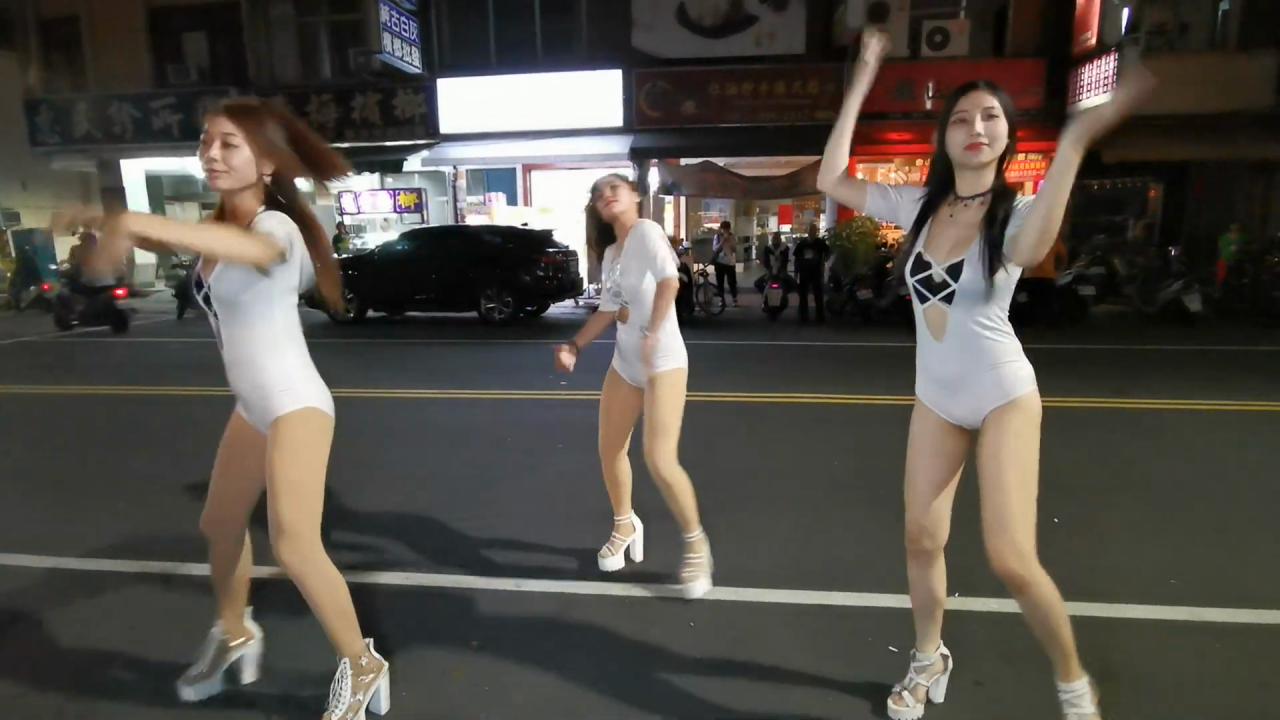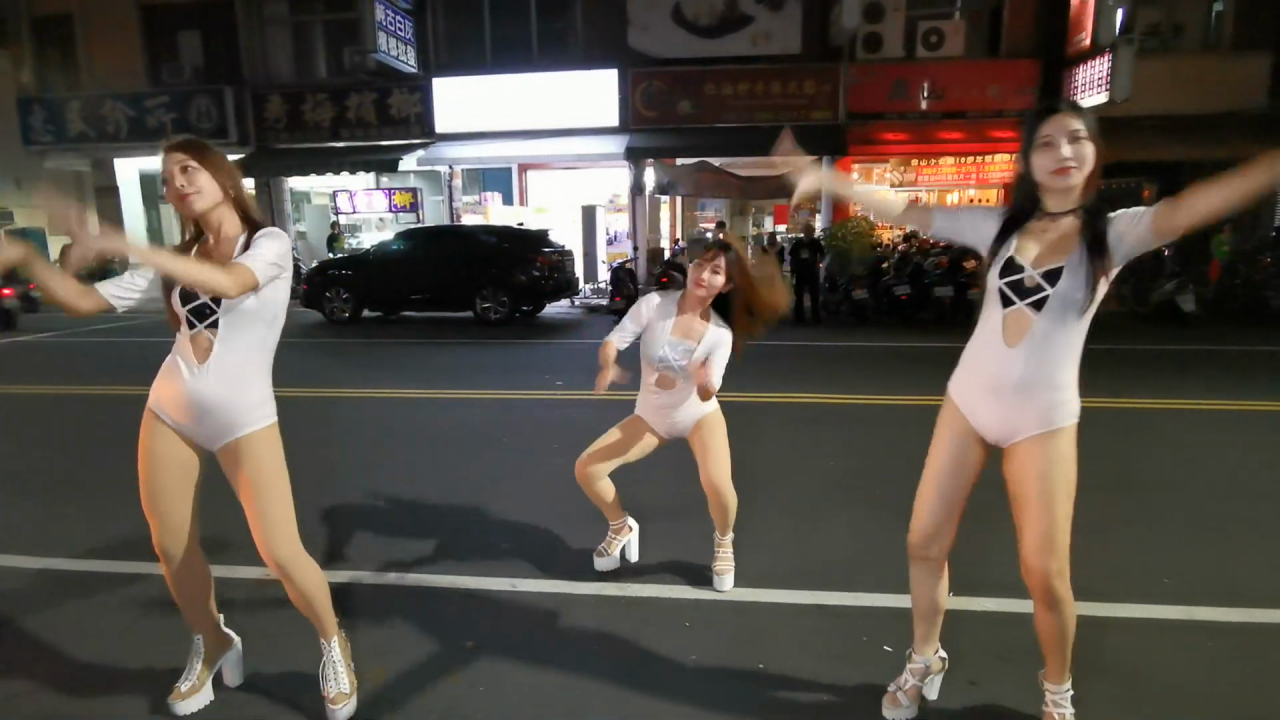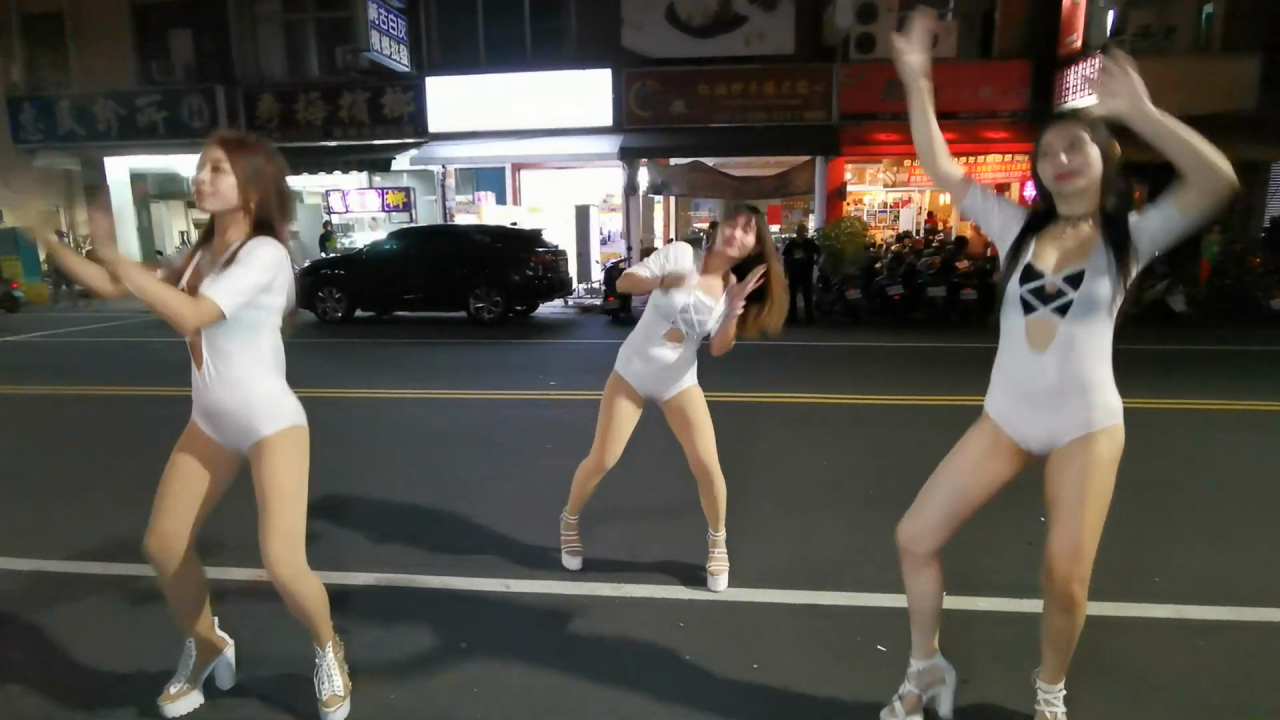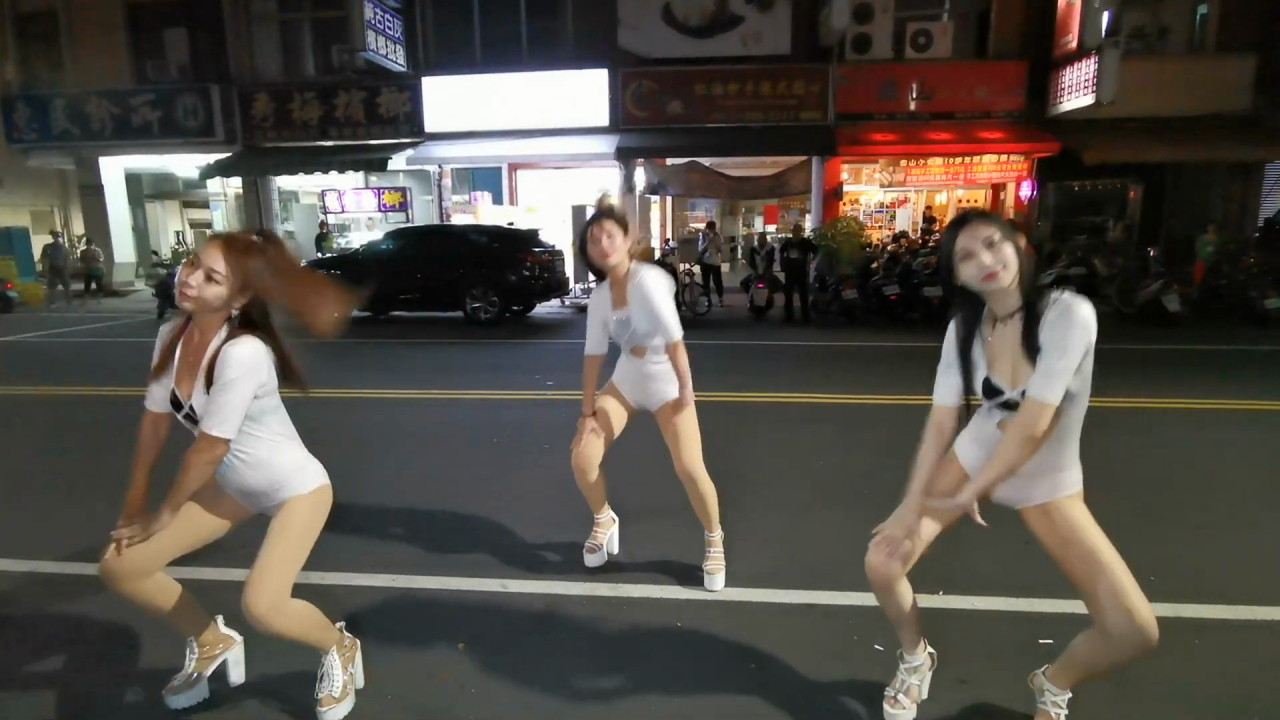
dt=0.5s
person 1, frame 1
left shoulder: (1020, 208)
right shoulder: (921, 203)
left elbow: (1028, 255)
right elbow: (831, 183)
left wrist: (1072, 145)
right wrist: (858, 91)
left hip: (1002, 397)
right hip: (937, 399)
left knee: (1011, 560)
right knee: (921, 539)
right ankle: (929, 659)
person 1, frame 2
left shoulder: (1116, 232)
right shoulder: (996, 224)
left elbow: (1188, 208)
right elbow: (908, 212)
right wrist: (826, 180)
left hip: (1044, 421)
right hip: (966, 405)
left knee: (1045, 579)
right knee: (926, 542)
right ankle: (924, 662)
person 1, frame 3
left shoulder: (1130, 235)
right shoulder: (1018, 225)
left elbow: (1219, 179)
right elbow: (939, 169)
left wrist: (1138, 108)
right wrist: (916, 78)
left hip: (1085, 425)
right hip: (1004, 419)
left knee: (1064, 582)
right knee: (915, 537)
person 1, frame 4
left shoulder: (1068, 313)
right shoulder: (964, 329)
left elbow: (1035, 422)
right elbow: (941, 422)
left wrist: (973, 492)
right wrist: (912, 505)
left hip: (1049, 487)
right hip: (972, 461)
left knee: (1135, 631)
right knee: (882, 560)
right ankle: (915, 659)
person 2, frame 1
left shoulder: (274, 224)
right shoulder: (220, 225)
left elbow: (259, 251)
left wrist: (140, 224)
right wrist: (122, 229)
left hip: (295, 405)
right hip: (253, 409)
left knee: (296, 548)
right knee: (220, 528)
left ankle: (361, 670)
right ankle: (234, 635)
person 2, frame 2
left shoulder: (270, 243)
right shoulder: (173, 260)
left elbow: (227, 283)
right elbow: (83, 300)
left wrist: (120, 244)
left hip: (245, 422)
right hip: (170, 414)
left knee: (283, 553)
right knee: (173, 549)
left ankle: (333, 646)
right ankle: (214, 646)
person 2, frame 3
left shoulder: (263, 252)
right shoulder: (201, 252)
left elbow: (191, 318)
right elbow: (113, 288)
left wrist: (115, 255)
right wrist: (53, 244)
left hip: (274, 426)
right hip: (210, 426)
left knee: (283, 563)
right knee: (163, 548)
left ankle: (328, 652)
right ankle: (205, 645)
person 2, frame 4
left shoulder: (242, 353)
right shoulder: (171, 336)
left elbow: (210, 447)
right elbow: (154, 423)
left wrist: (161, 515)
right wrist: (133, 505)
left hip: (297, 489)
right hip: (236, 487)
left knee: (261, 604)
right knee: (119, 566)
left ankle: (339, 648)
right ankle: (212, 643)
person 3, frame 1
left shoulder: (647, 231)
right shoulder: (610, 253)
left elbow: (669, 280)
left wrist: (651, 332)
right wrist: (574, 344)
left hip: (664, 363)
right hip: (624, 364)
left knee: (659, 461)
right knee: (609, 453)
left ankle: (695, 543)
right ankle: (625, 526)
person 3, frame 2
left shoulder: (720, 334)
right shoulder: (654, 305)
left elbow: (708, 394)
right elbow: (611, 343)
left wrist: (701, 381)
right wrist: (607, 367)
left hip: (699, 415)
right hip: (650, 416)
left knee: (718, 485)
right knee: (585, 470)
left ankle: (724, 545)
right ankle: (622, 528)
person 3, frame 3
left shoulder: (734, 290)
right shoulder: (679, 254)
left elbow: (719, 348)
right elbow: (625, 282)
left wrist: (735, 306)
right wrist: (663, 281)
left hip: (679, 382)
right hip: (631, 372)
left knee: (707, 466)
right knee: (602, 460)
left ankle: (718, 545)
right ankle: (570, 521)
person 3, frame 4
left shoulder: (645, 280)
right shoulder: (600, 295)
left elbow: (674, 338)
right elbow: (593, 355)
left wrist: (684, 389)
right wrist: (588, 409)
left hip: (669, 386)
right hip: (624, 384)
left knee: (689, 469)
right knee: (582, 456)
left ankle: (714, 543)
right ankle: (603, 522)
